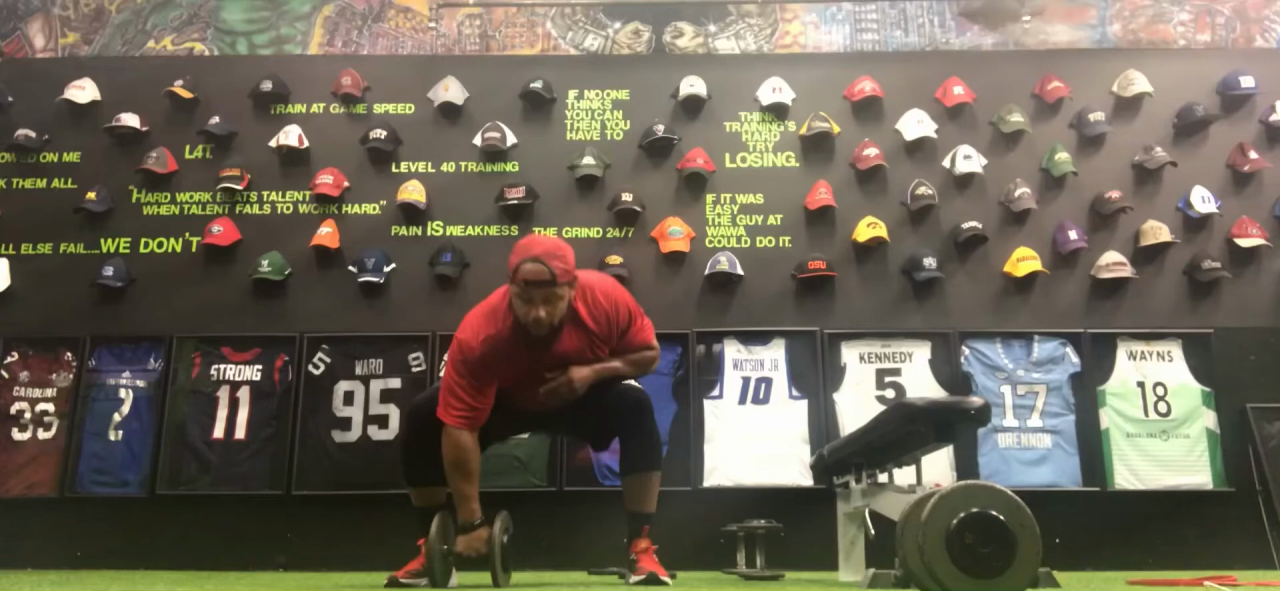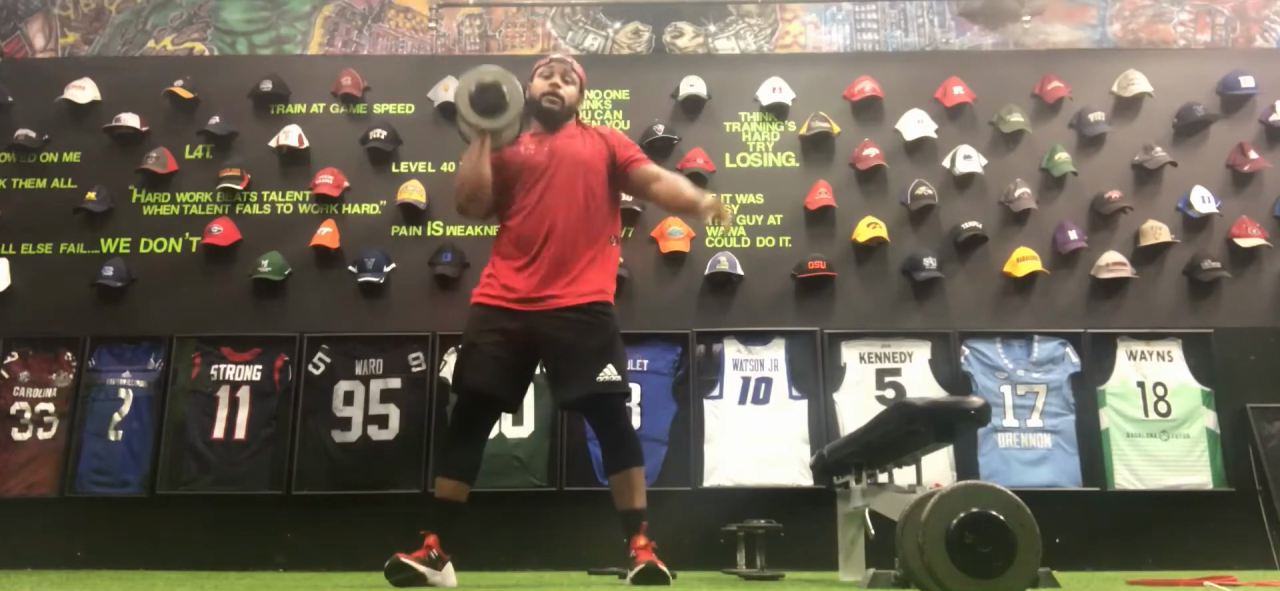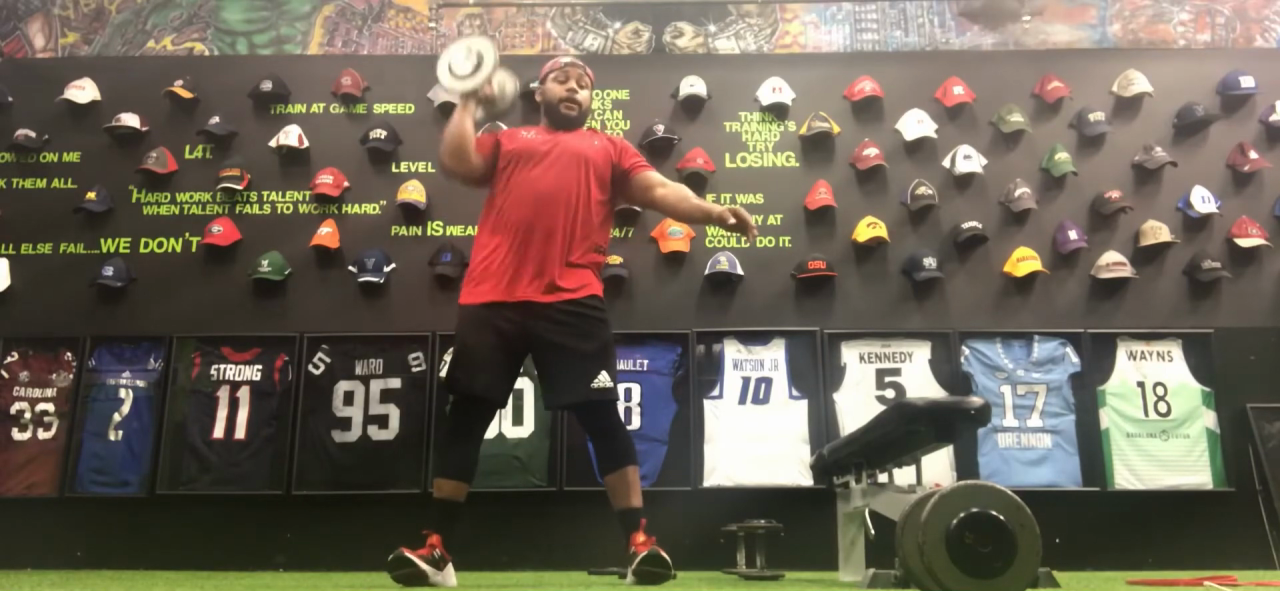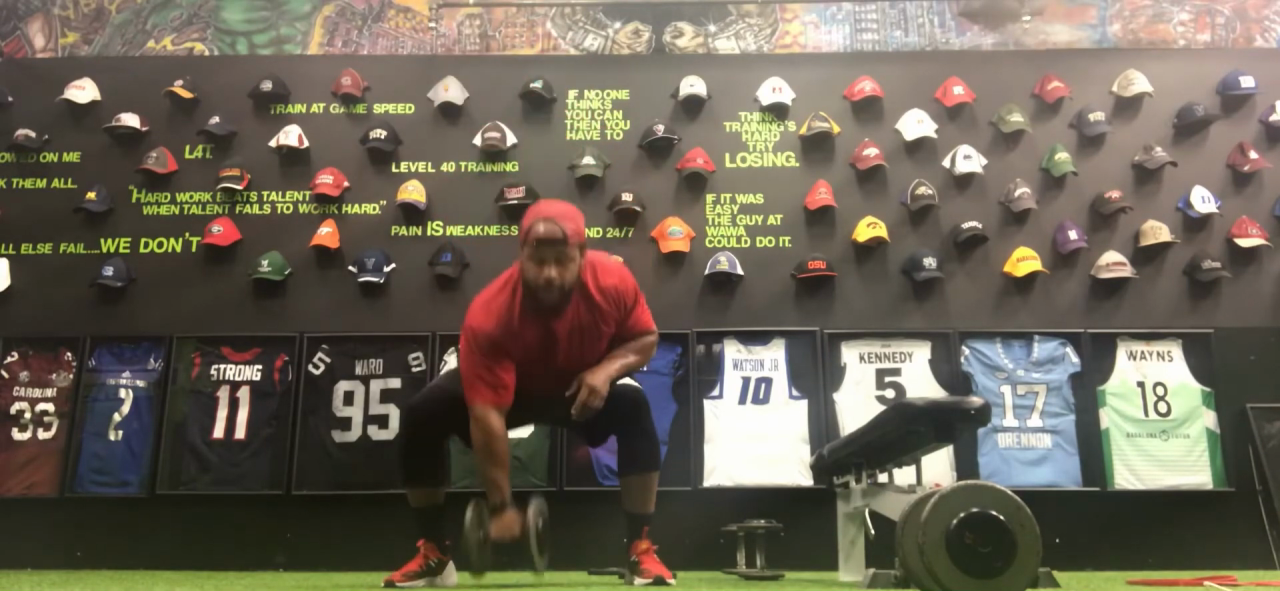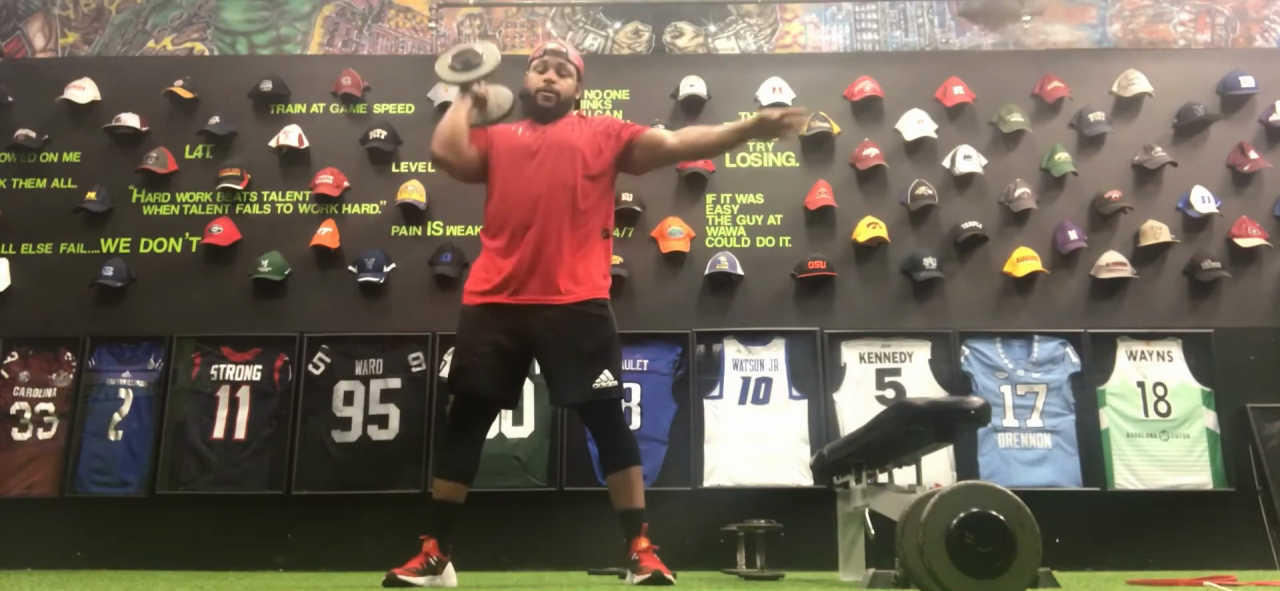
dt=1s
person 1, frame 1
left shoulder: (607, 300)
right shoulder: (478, 334)
left elbow: (648, 352)
right elbow: (459, 431)
left wrist: (593, 370)
right wrist: (469, 522)
left hip: (581, 395)
right hip: (506, 400)
left knee: (635, 409)
right knee: (420, 421)
left ankle: (641, 552)
person 1, frame 2
left shoulder: (604, 143)
right shoulder: (504, 149)
left elbow: (655, 182)
right elbow: (470, 203)
left wrist: (699, 199)
right wrist: (482, 138)
left hip: (580, 306)
right hip: (501, 305)
left knee: (611, 415)
right knee: (469, 417)
left ankle: (641, 546)
person 1, frame 3
left shoulder: (609, 148)
right shoulder: (506, 139)
left elbow: (658, 190)
right elbow: (454, 163)
left wrist: (715, 212)
right wrist: (469, 101)
left hip: (571, 301)
right hip: (491, 298)
left knee: (601, 416)
right knee: (466, 416)
left ankle: (640, 545)
person 1, frame 4
left shoulder: (614, 284)
right shoulder: (489, 315)
left elbow: (646, 339)
right elbow: (487, 417)
left wrist: (607, 368)
right wrist: (501, 505)
left hip: (582, 387)
right hip: (508, 389)
left knee: (633, 409)
right knee: (421, 418)
left ankle: (641, 552)
right ankle: (433, 554)
person 1, frame 5
left shoulder: (603, 135)
right shoulder: (496, 138)
left elbow: (673, 143)
right elbow: (444, 153)
left wrist: (750, 126)
right wrist: (468, 100)
left hip: (576, 303)
right hip: (493, 301)
left knee: (607, 420)
right knee: (465, 420)
